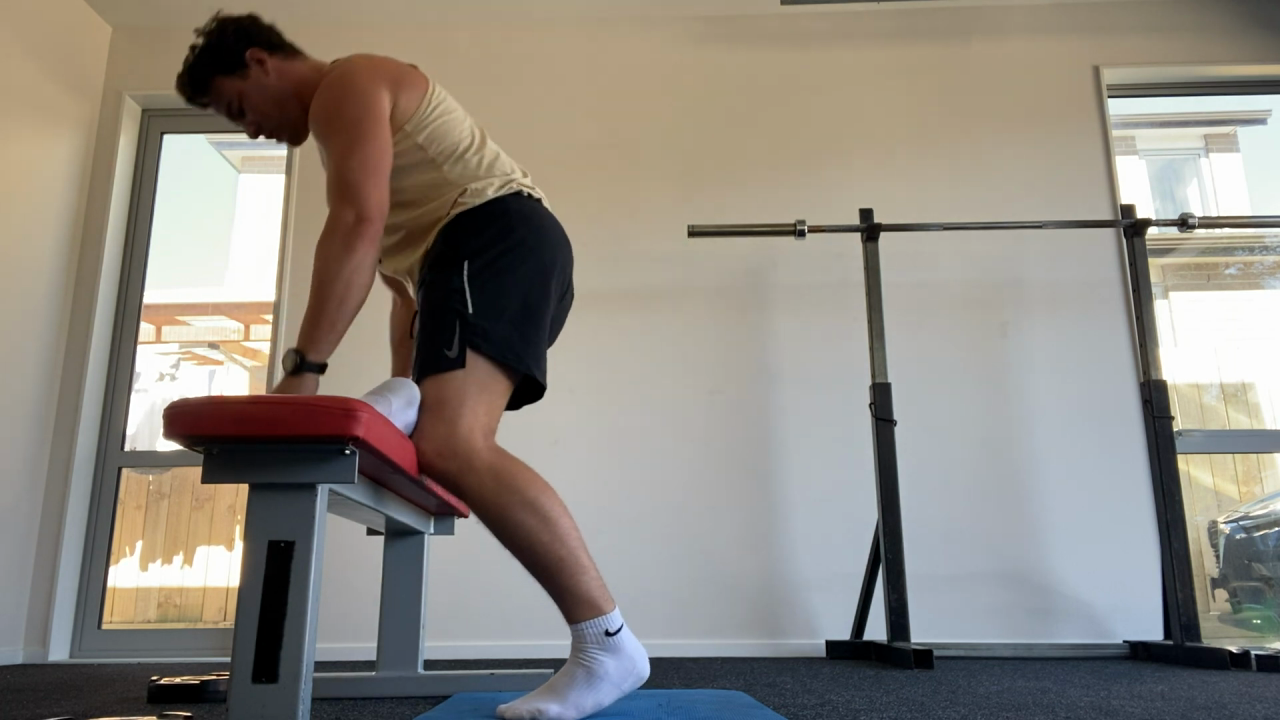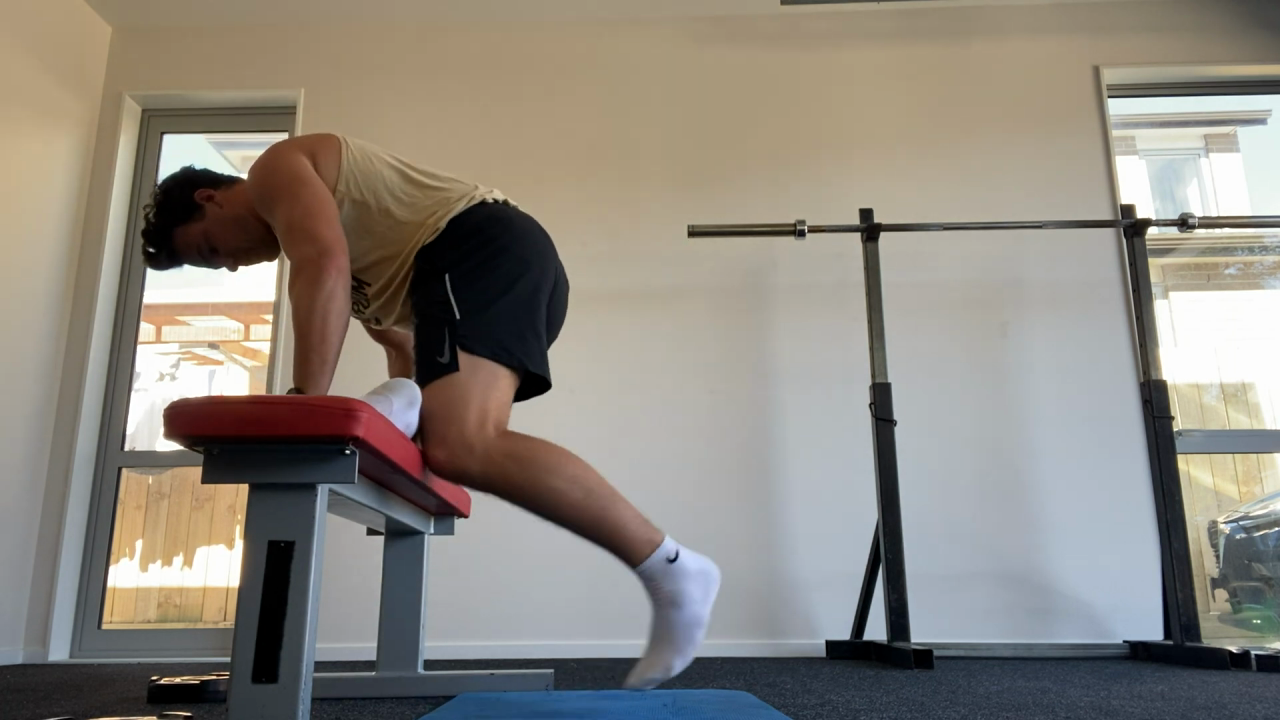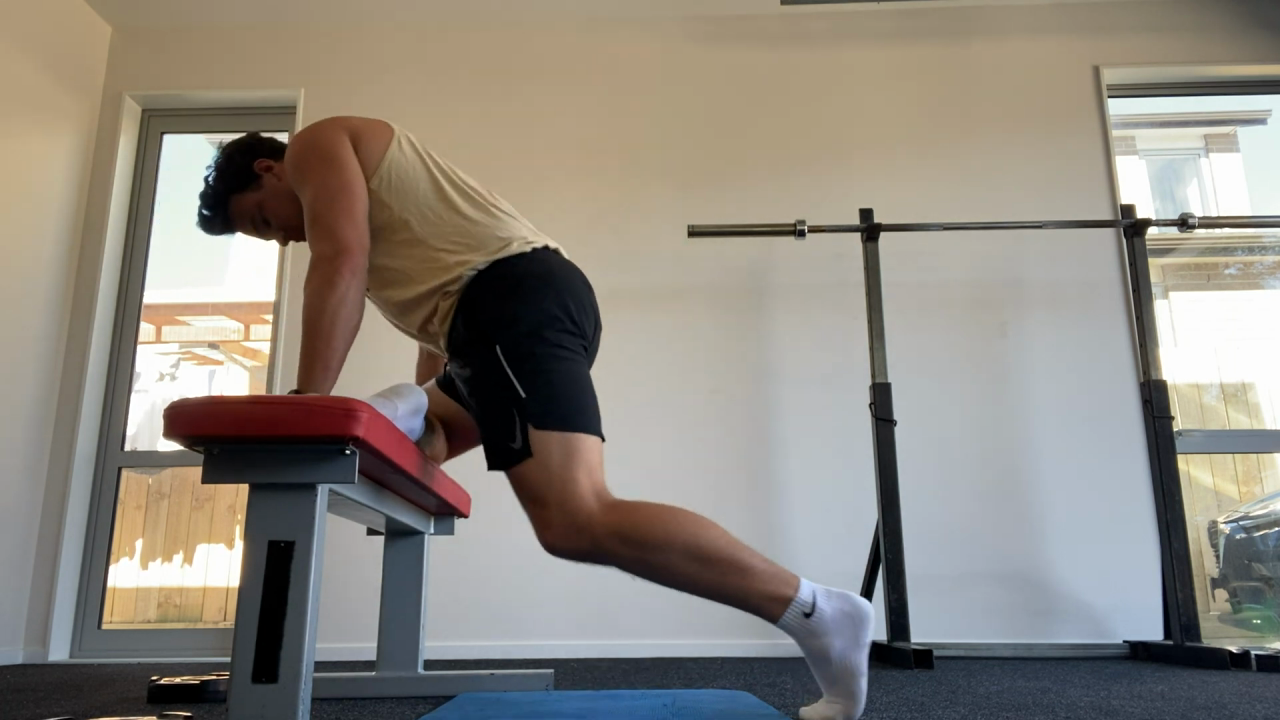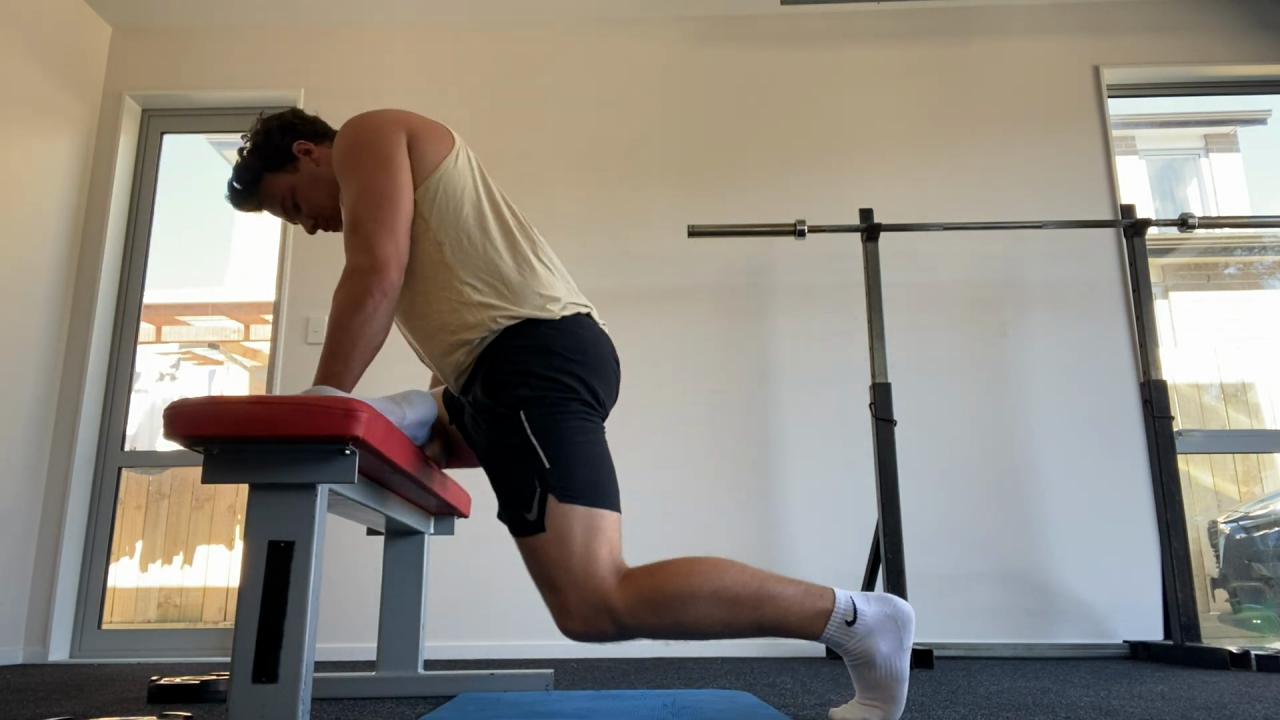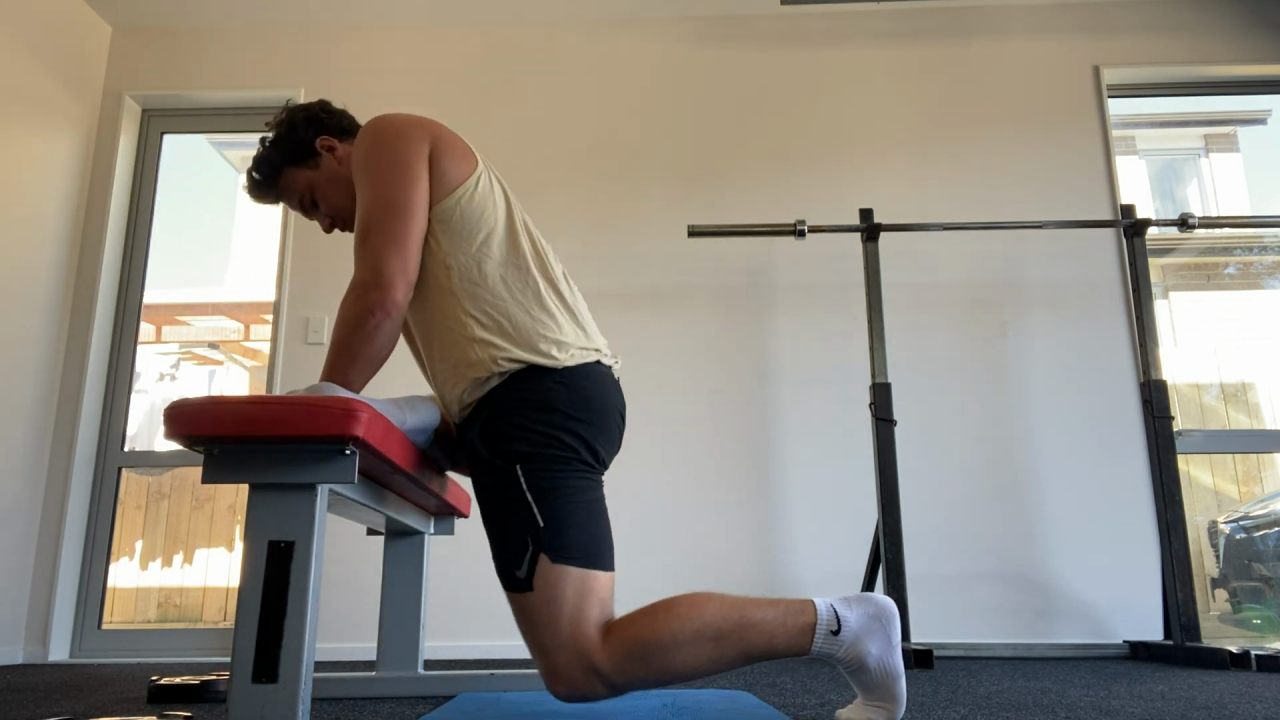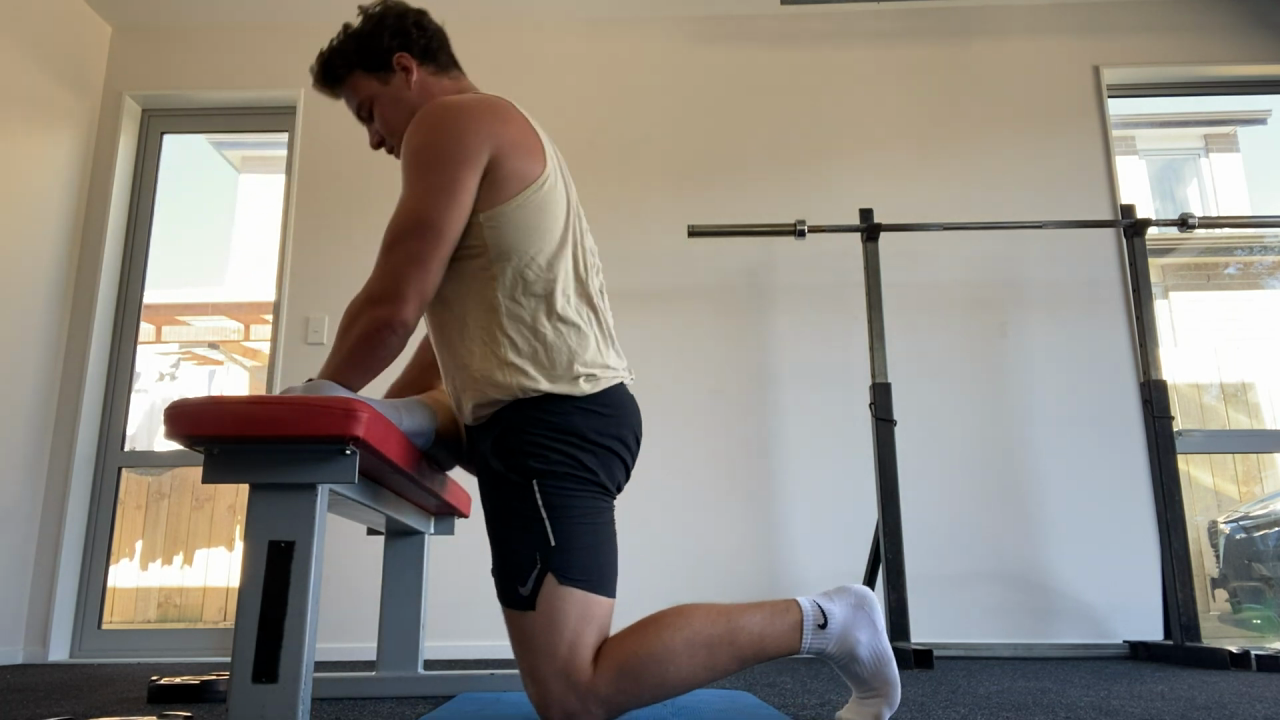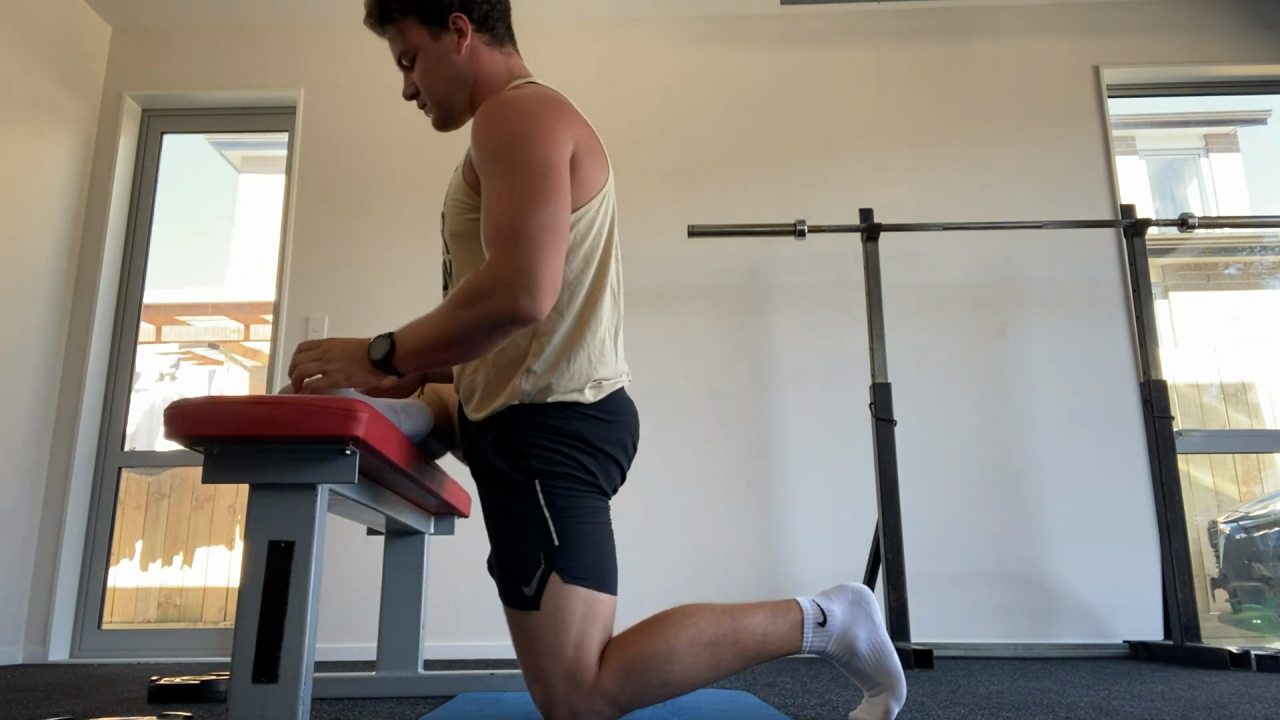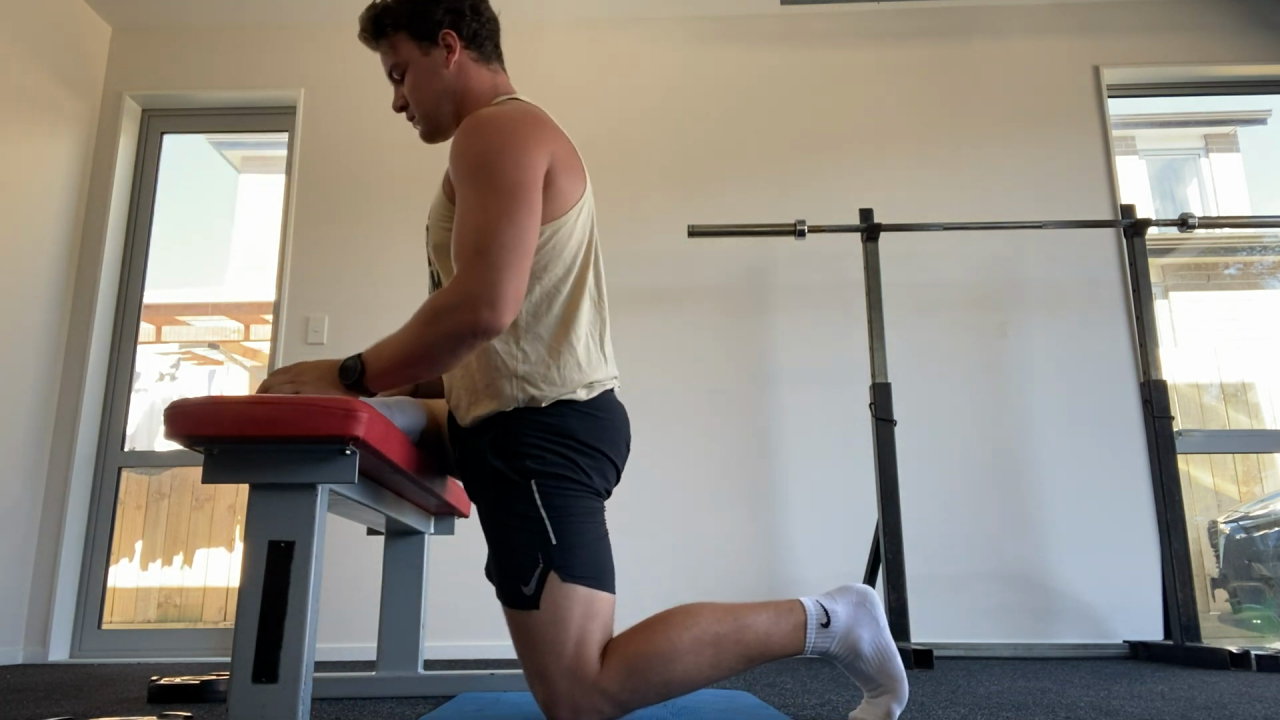
dt=0.4s
person 1, frame 1
left shoulder: (345, 83)
right shoulder: (357, 109)
left elbow: (358, 220)
right elbow: (408, 281)
left wrist: (304, 367)
right wrist: (405, 392)
left hip: (495, 238)
right hip: (515, 250)
left knee: (448, 446)
left ankle: (607, 644)
person 1, frame 2
left shoulder: (278, 170)
left elbow: (323, 265)
right elbow: (403, 342)
left wrist: (308, 406)
left hip: (483, 251)
right hip: (518, 265)
left knee: (463, 446)
left ankle: (671, 571)
person 1, frame 3
left shoulder: (317, 146)
right shoulder: (369, 191)
left elbow: (339, 263)
right elbow: (445, 330)
left wrist: (309, 404)
left hip: (517, 303)
right hip: (508, 311)
left knee: (576, 523)
right knee: (413, 440)
left ankle: (816, 613)
person 1, frame 4
left shoulder: (369, 135)
right shoulder: (405, 182)
left elbow: (374, 276)
right elbow: (459, 317)
right wrist: (418, 430)
left hip: (535, 359)
right hip: (514, 365)
left knee: (594, 606)
right knee: (422, 437)
left ankle: (856, 620)
person 1, frame 5
left shoulder: (390, 139)
right shoulder: (427, 184)
left elbow: (381, 295)
left hip: (539, 399)
right hip: (545, 394)
left knee: (581, 667)
left ankle: (839, 624)
person 1, frame 6
left shoulder: (450, 121)
right shoulder: (492, 135)
left elbow: (394, 304)
left wrist: (324, 395)
right wrist: (373, 412)
left hip: (551, 424)
right hip: (554, 413)
left ankle: (820, 621)
person 1, frame 7
left shoulder: (519, 115)
right shoulder: (522, 123)
left elbow: (520, 295)
left wrist: (382, 356)
right wrist: (405, 372)
left hip: (548, 425)
right hip: (543, 414)
left ankle: (819, 619)
person 1, frame 8
left shoulder: (498, 130)
right shoulder: (507, 137)
left elbow: (484, 306)
left wrist: (350, 378)
right wrist: (388, 384)
left hip: (540, 430)
right hip: (532, 422)
left ankle: (823, 621)
